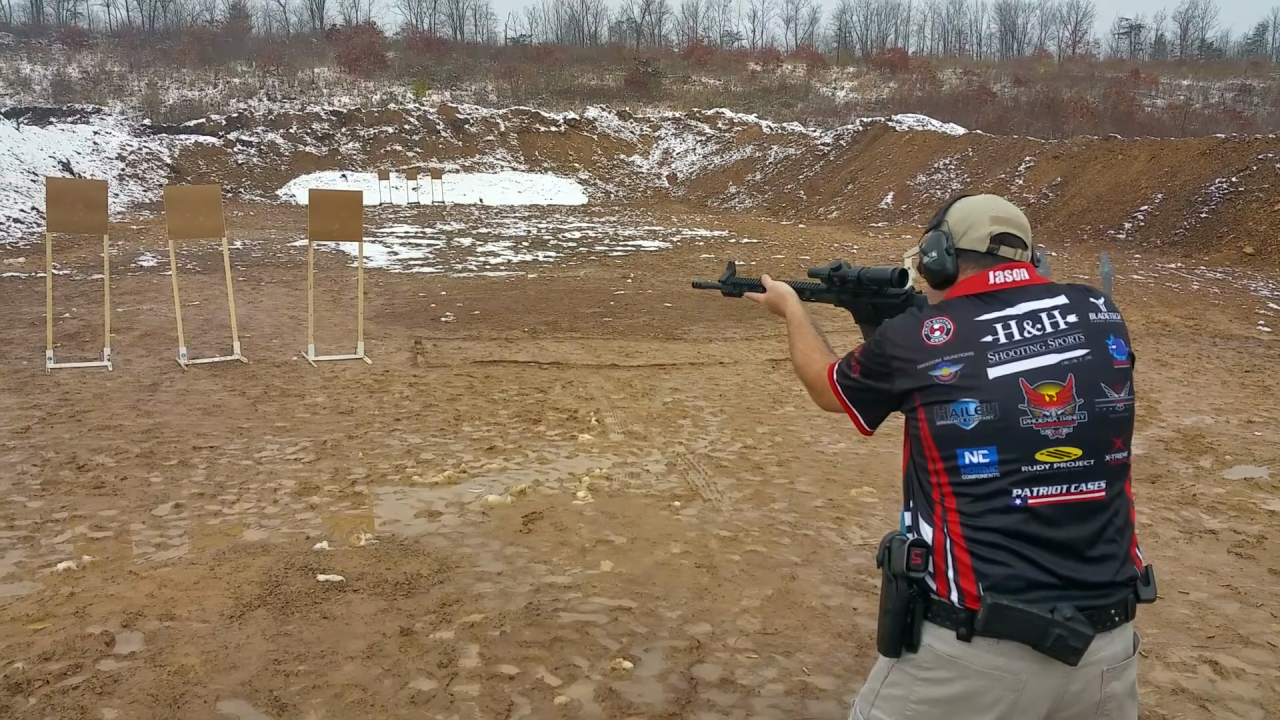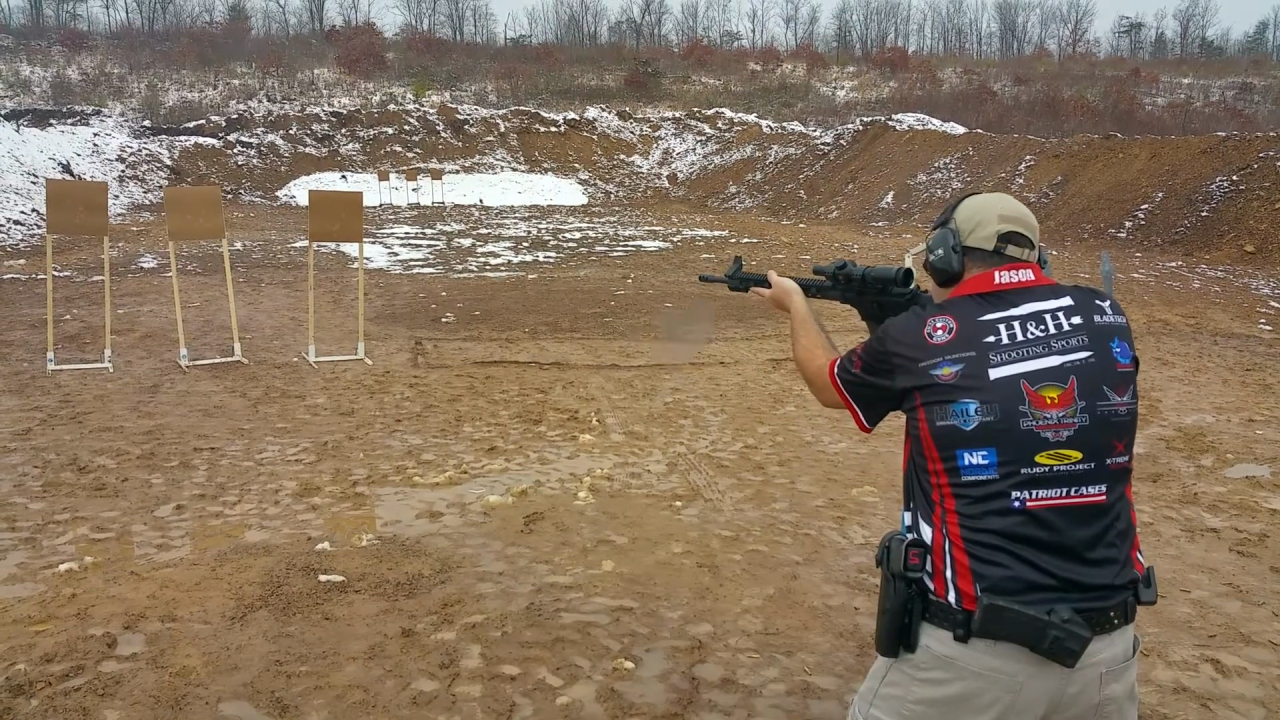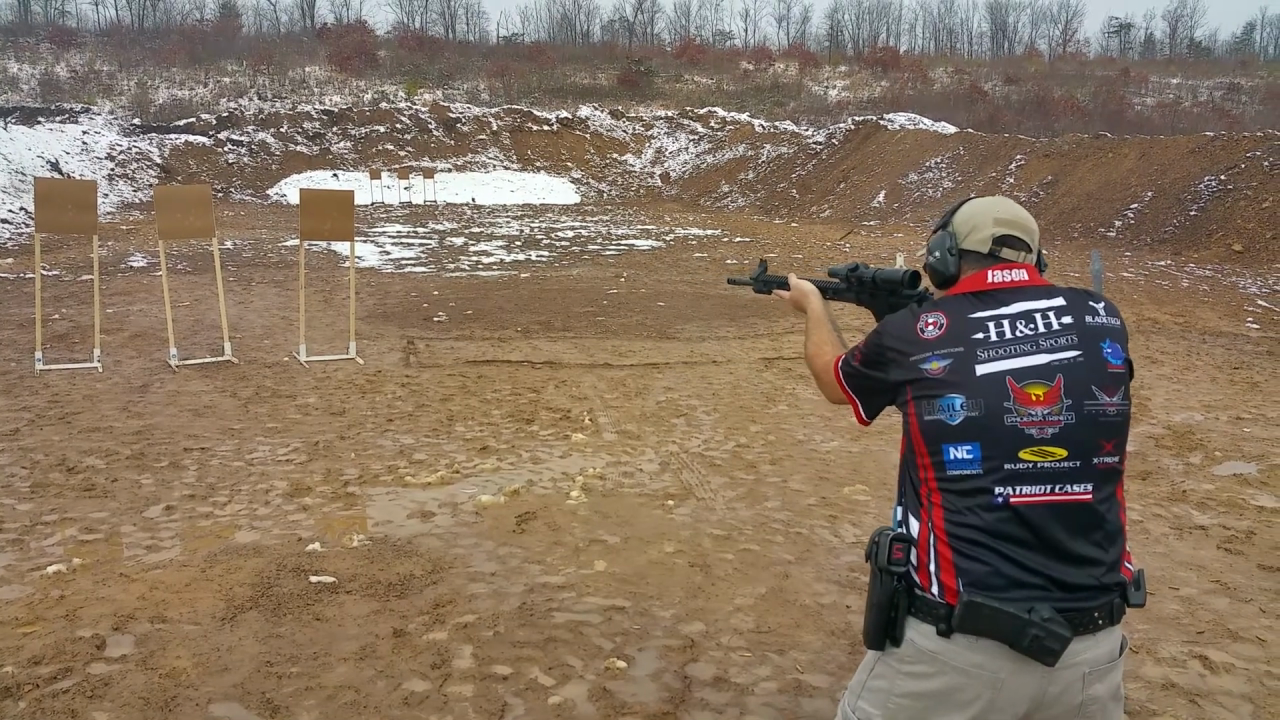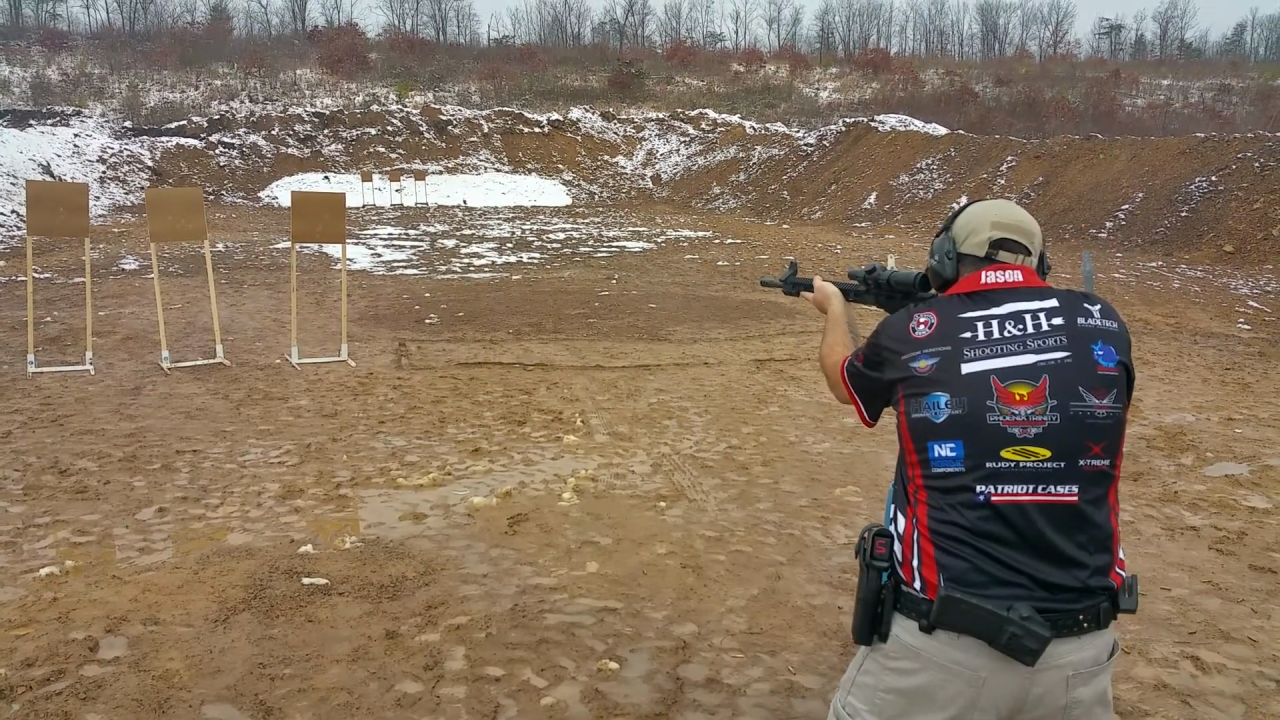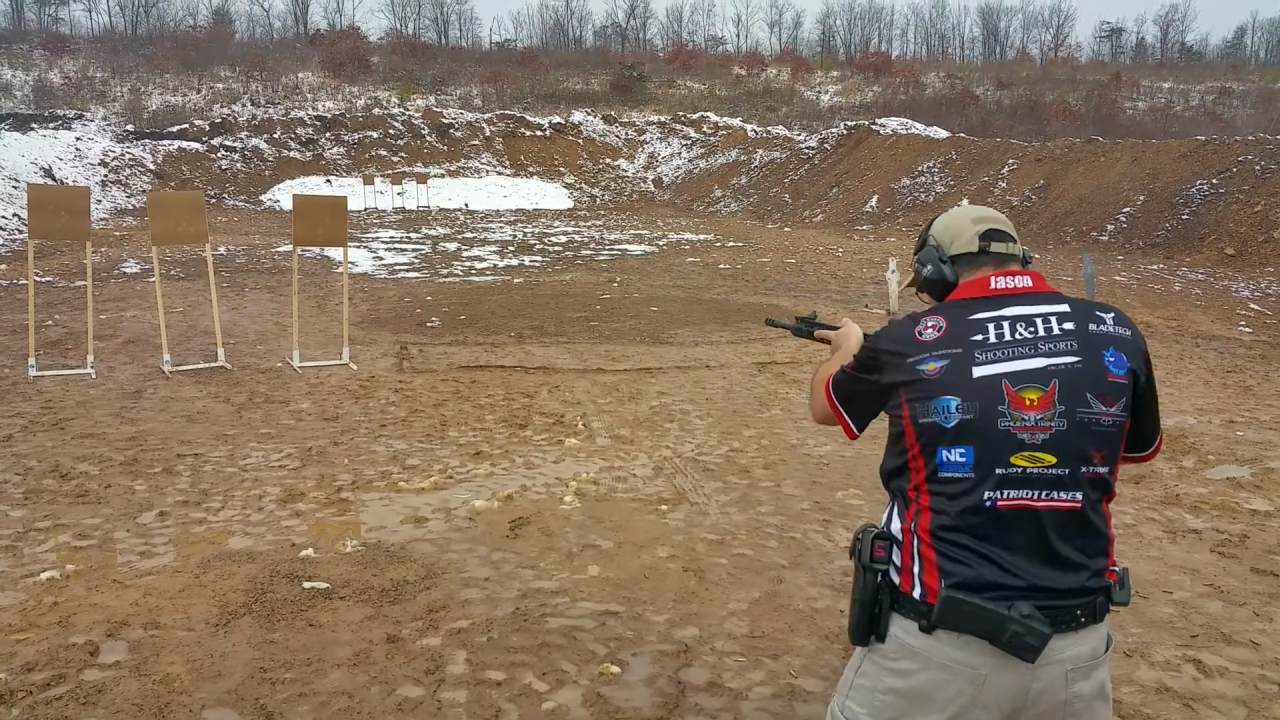
dt=0.7s
person 1, frame 1
left shoulder: (915, 338)
right shoulder: (1099, 315)
left elbow: (829, 389)
left wrist: (790, 306)
left hip: (971, 651)
right hip: (1103, 645)
person 1, frame 2
left shoulder: (917, 338)
right shoulder: (1104, 317)
left elbow: (830, 385)
left wrist: (794, 302)
left hip: (969, 652)
right hip: (1103, 647)
person 1, frame 3
left shoulder: (914, 334)
right shoulder: (1101, 321)
left elbow: (835, 380)
left wrist: (812, 302)
left hip: (954, 646)
right hip: (1088, 647)
person 1, frame 4
left shoulder: (911, 332)
right shoulder: (1101, 325)
left elbow: (844, 379)
left wrist: (834, 306)
left hip: (940, 644)
right hip: (1077, 649)
person 1, frame 5
left shoulder: (910, 343)
right shoulder: (1114, 333)
left elbow: (827, 401)
right elbow: (1137, 452)
left wrist: (848, 346)
left hip: (936, 646)
right hip: (1074, 648)
